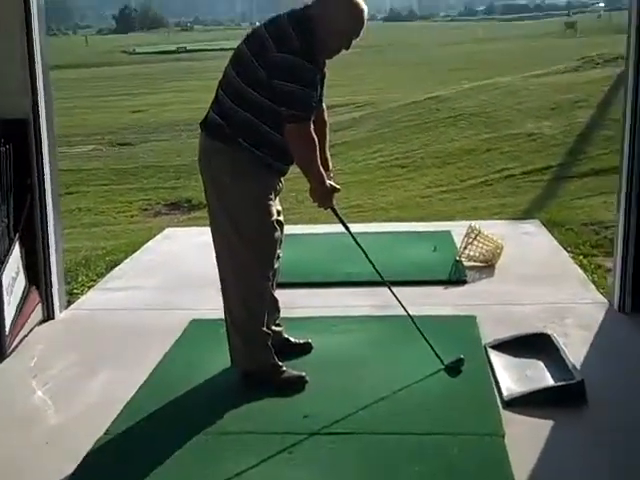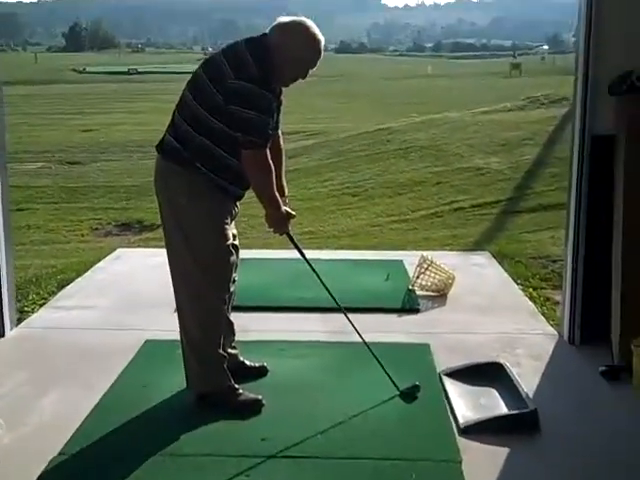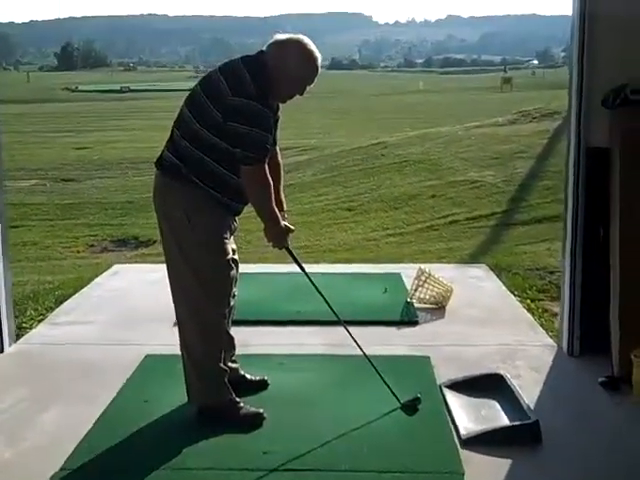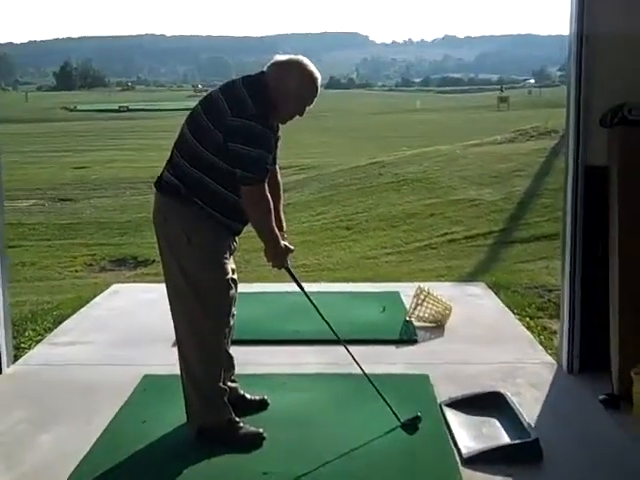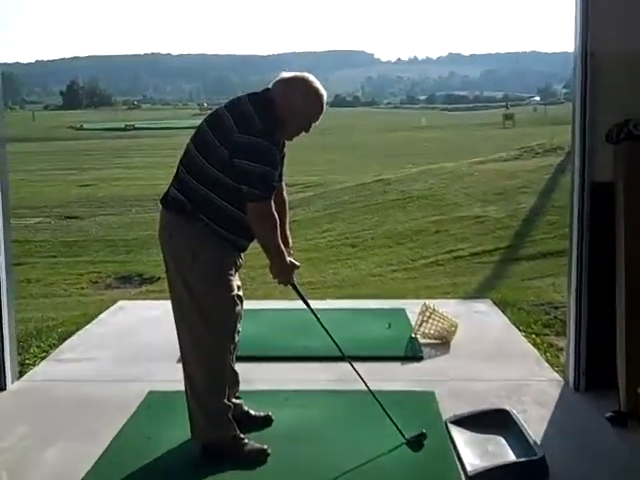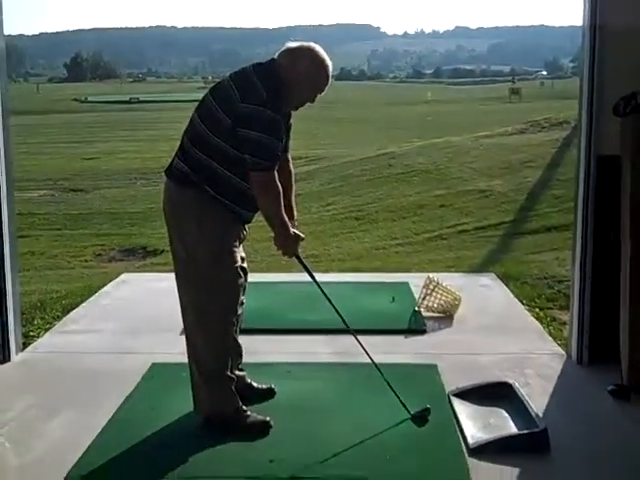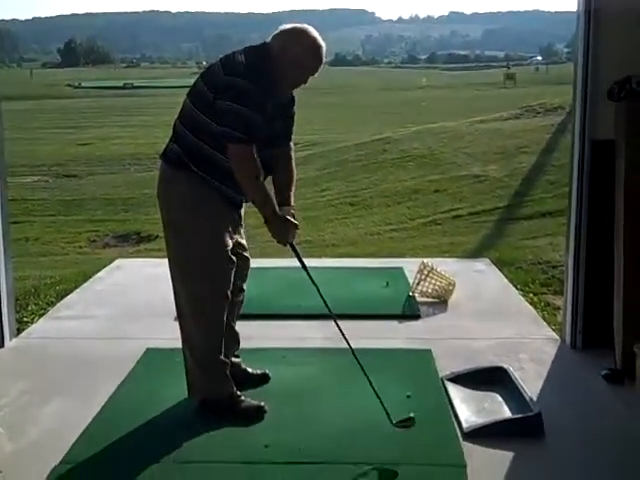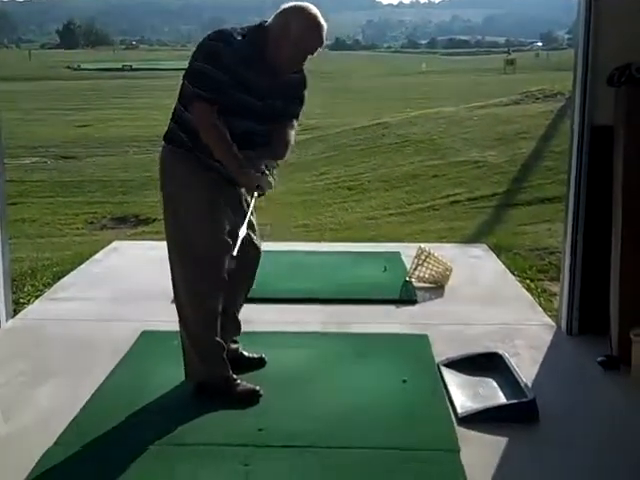
dt=0.3s
person 1, frame 1
left shoulder: (305, 43)
right shoulder: (291, 51)
left elbow: (315, 113)
right elbow: (297, 130)
left wrist: (324, 167)
right wrist: (318, 182)
left hip: (253, 157)
right hip: (234, 159)
left knee: (264, 250)
right knee: (249, 259)
left ankle: (268, 333)
right ankle: (255, 361)
person 1, frame 2
left shoulder: (260, 69)
right shoulder: (248, 78)
left elbow: (271, 137)
right elbow: (254, 156)
left wrist: (281, 193)
right wrist: (274, 208)
left hip: (209, 181)
right hip: (189, 182)
left knee: (220, 272)
right knee: (203, 282)
left ankle: (223, 355)
right ankle: (211, 383)
person 1, frame 3
left shoulder: (258, 86)
right shoulder: (246, 95)
left elbow: (269, 153)
right elbow: (252, 172)
left wrist: (280, 208)
right wrist: (273, 222)
left hip: (207, 196)
right hip: (189, 198)
left knee: (219, 287)
right knee: (203, 297)
left ankle: (223, 371)
right ankle: (211, 397)
person 1, frame 4
left shoulder: (257, 105)
right shoulder: (246, 114)
left elbow: (269, 173)
right elbow: (253, 192)
left wrist: (280, 229)
right wrist: (273, 242)
left hip: (207, 216)
right hip: (189, 218)
left knee: (217, 308)
right knee: (203, 317)
left ankle: (223, 391)
right ankle: (210, 419)
person 1, frame 5
left shoulder: (263, 122)
right shoulder: (253, 132)
left elbow: (275, 190)
right elbow: (260, 209)
left wrist: (286, 246)
right wrist: (279, 259)
left hip: (212, 232)
right hip: (194, 234)
left knee: (224, 323)
right knee: (208, 333)
left ankle: (227, 407)
right ankle: (215, 434)
person 1, frame 6
left shoulder: (272, 98)
right shoulder: (255, 100)
left elbow: (280, 162)
right elbow: (263, 180)
left wrist: (291, 219)
right wrist: (283, 231)
left hip: (219, 205)
right hip: (198, 205)
left knee: (229, 293)
right knee: (211, 303)
left ankle: (231, 378)
right ankle: (218, 406)
person 1, frame 7
left shoulder: (277, 90)
right shoulder: (240, 78)
left elbow: (282, 149)
right elbow: (241, 156)
left wrist: (285, 206)
right wrist: (270, 215)
left hip: (220, 191)
right hip: (191, 189)
left knee: (232, 275)
right knee: (206, 287)
left ankle: (226, 363)
right ankle: (212, 390)
person 1, frame 8
left shoulder: (293, 78)
right shoulder: (224, 48)
left elbow: (285, 127)
right elbow: (200, 112)
left wrist: (267, 165)
right wrist: (242, 166)
left hip: (233, 175)
right hip: (192, 169)
left knee: (244, 255)
right knee: (203, 270)
left ankle: (224, 346)
right ankle: (209, 373)
